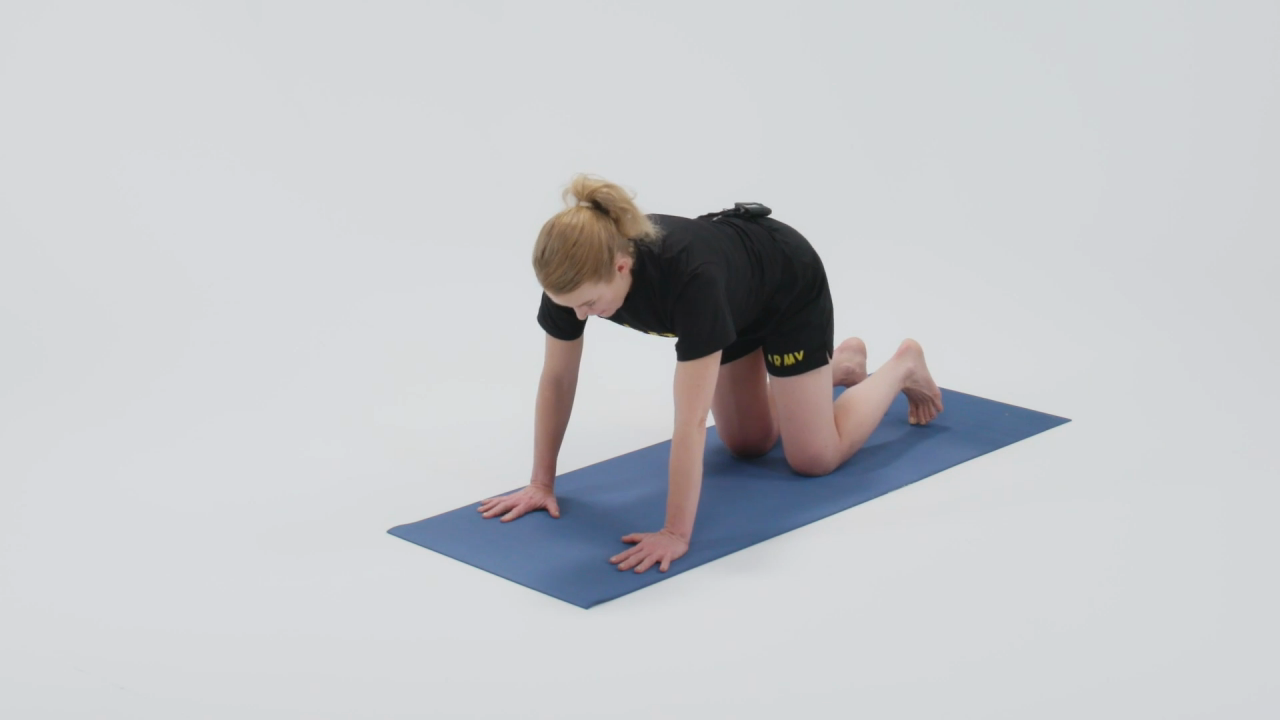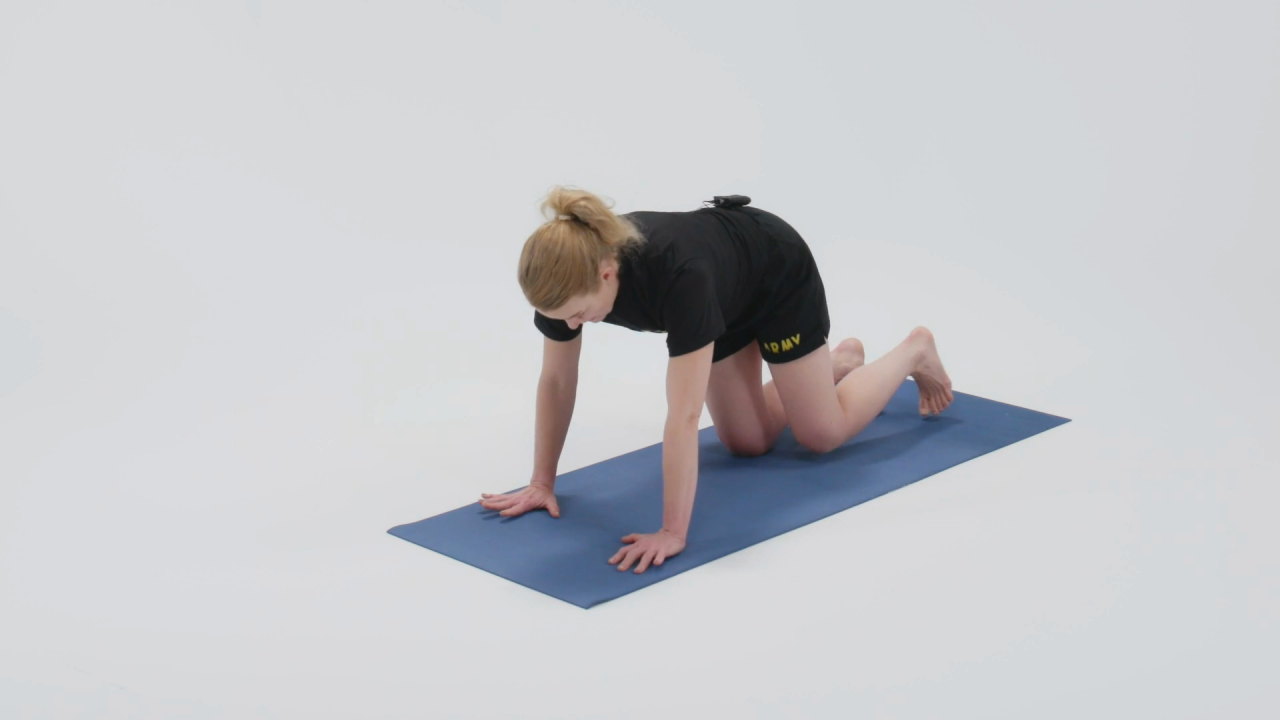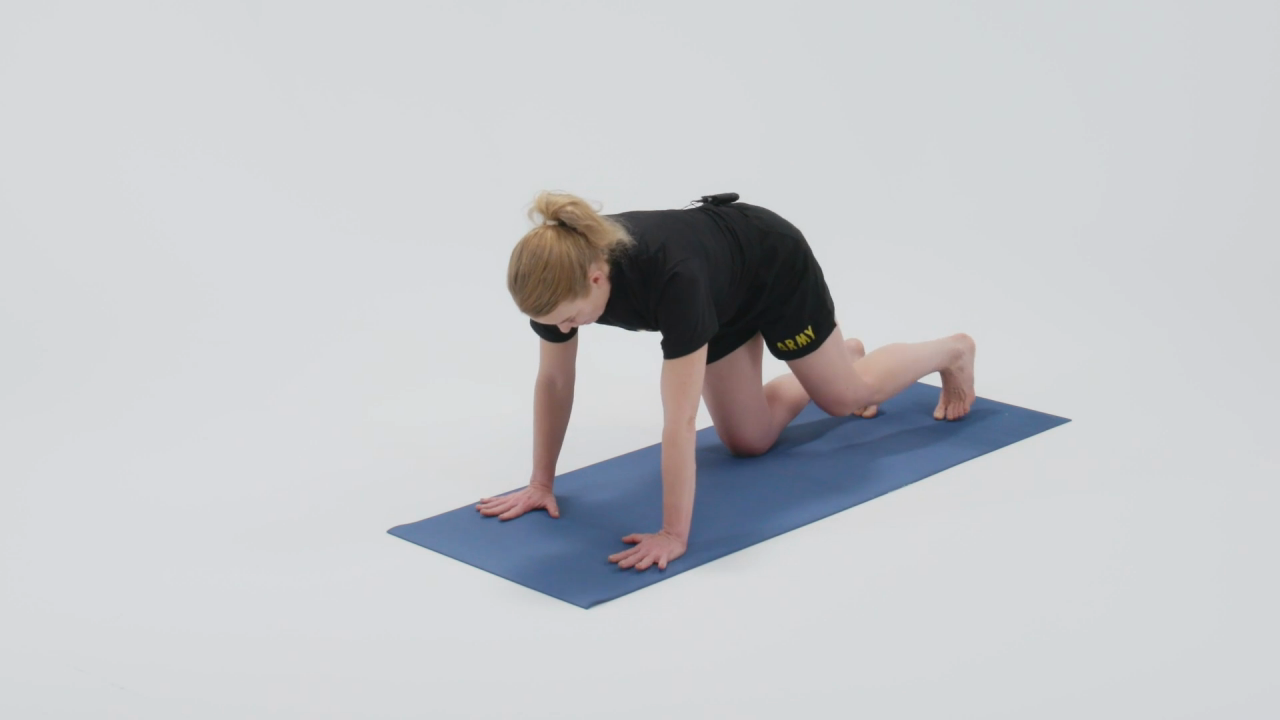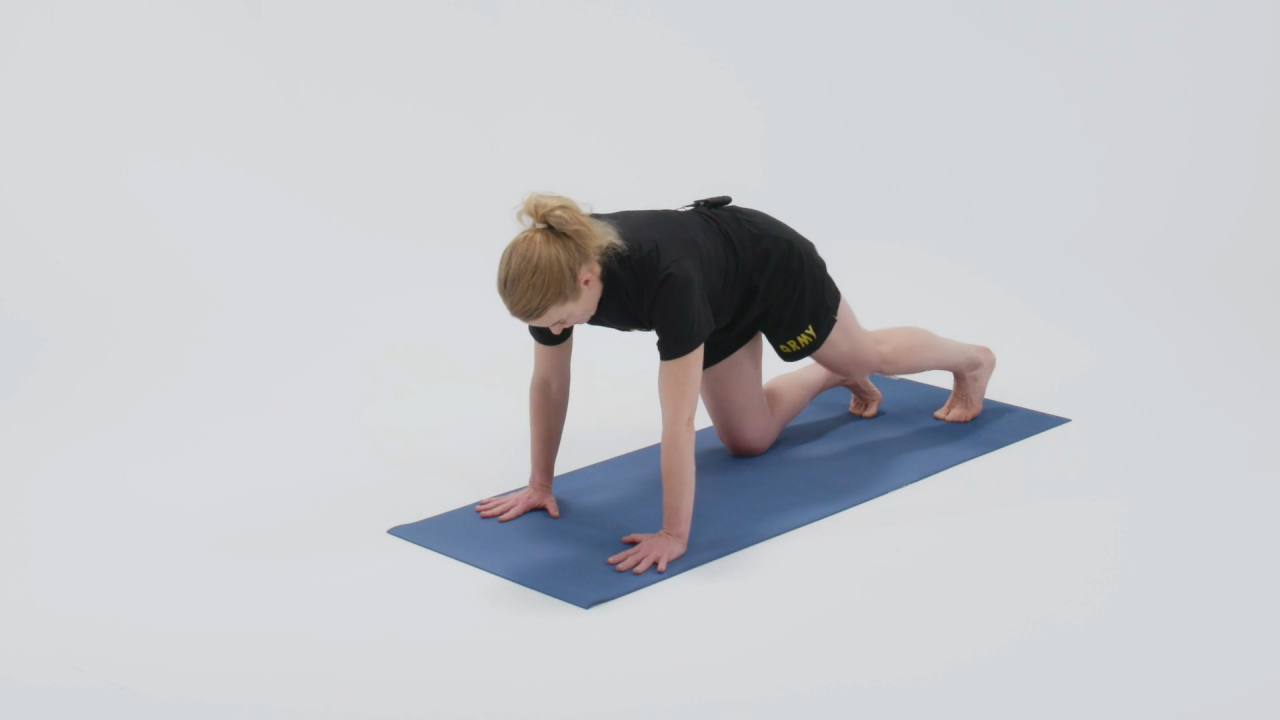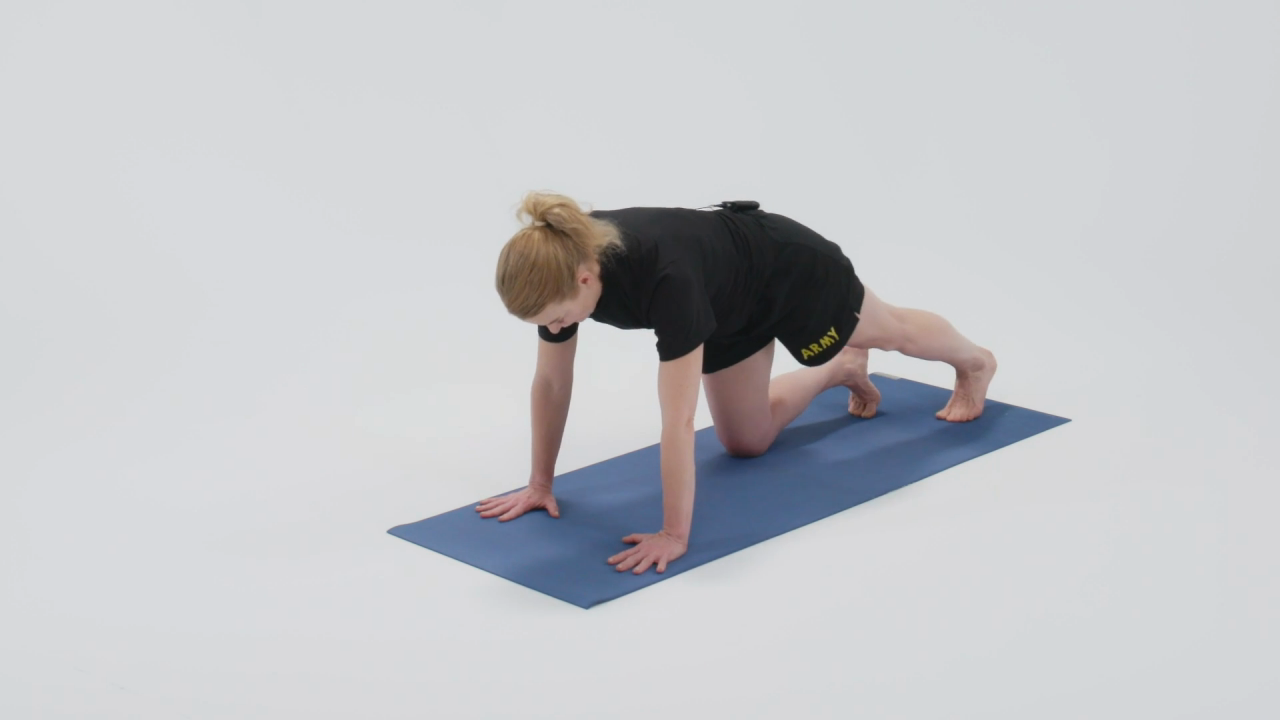
dt=0.4s
person 1, frame 1
left shoulder: (690, 276)
right shoulder: (575, 270)
left elbow: (690, 420)
right elbow: (557, 378)
left wrist: (676, 533)
right wrist: (541, 480)
left hip: (789, 288)
right hip: (738, 301)
left knee: (813, 457)
right knee: (747, 444)
left ankle: (903, 366)
right ankle: (842, 363)
person 1, frame 2
left shoulder: (678, 274)
right shoulder: (568, 271)
left elbow: (683, 415)
right elbow: (556, 381)
left wrist: (673, 532)
right wrist: (542, 482)
left hip: (779, 276)
right hip: (728, 292)
left knee: (821, 434)
right knee: (746, 443)
left ankle: (913, 352)
right ankle: (839, 362)
person 1, frame 3
left shoulder: (671, 276)
right shoulder: (559, 272)
left elbow: (680, 419)
right elbow: (553, 382)
left wrist: (674, 534)
right wrist: (541, 482)
left hip: (774, 268)
right hip: (725, 291)
left knee: (843, 396)
right knee: (748, 440)
left ankle: (952, 351)
right ankle: (842, 356)
person 1, frame 4
left shoulder: (665, 277)
right shoulder: (553, 272)
left elbow: (678, 419)
right elbow: (548, 383)
left wrist: (674, 535)
right wrist: (540, 483)
left hip: (772, 267)
right hip: (719, 295)
left knee: (865, 354)
right knee: (749, 439)
left ankle: (971, 360)
right ankle: (836, 375)
person 1, frame 5
left shoulder: (665, 277)
right shoulder: (559, 266)
left elbow: (678, 420)
right elbow: (551, 382)
left wrist: (675, 535)
right wrist: (540, 483)
left hip: (791, 271)
right hip: (732, 304)
left knee: (890, 331)
right knee: (746, 442)
left ankle: (974, 362)
right ankle: (842, 368)
